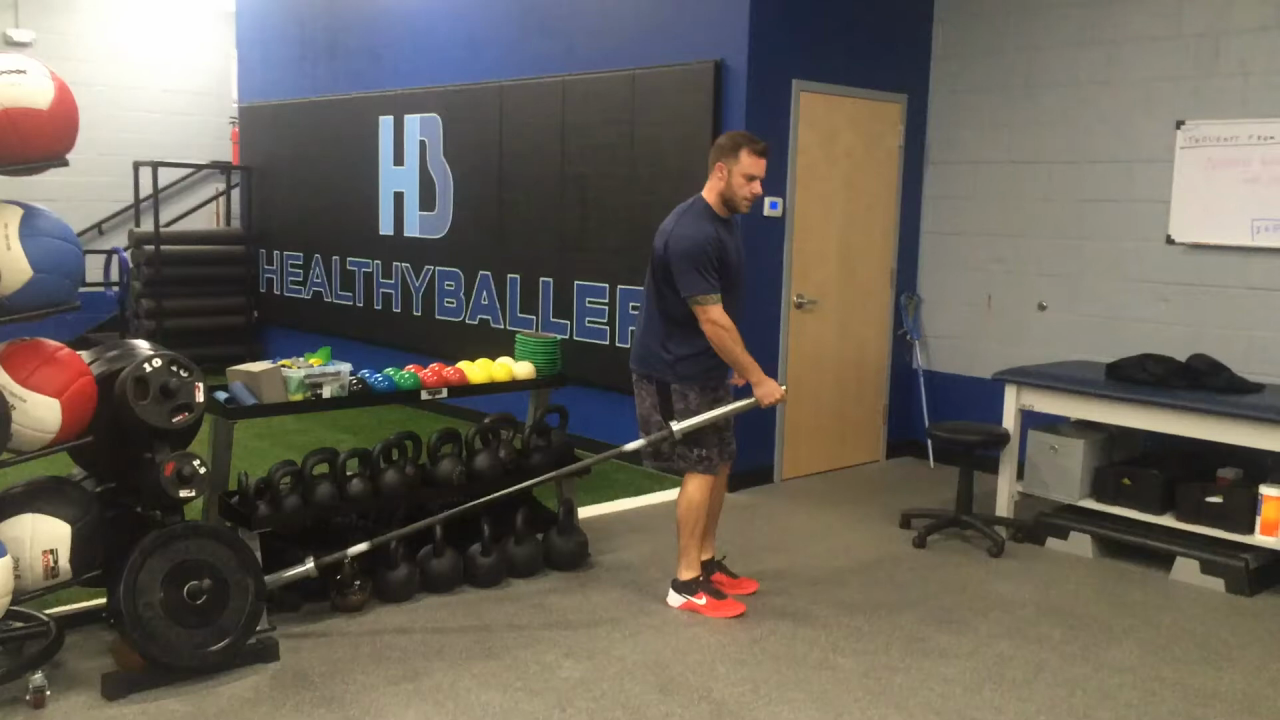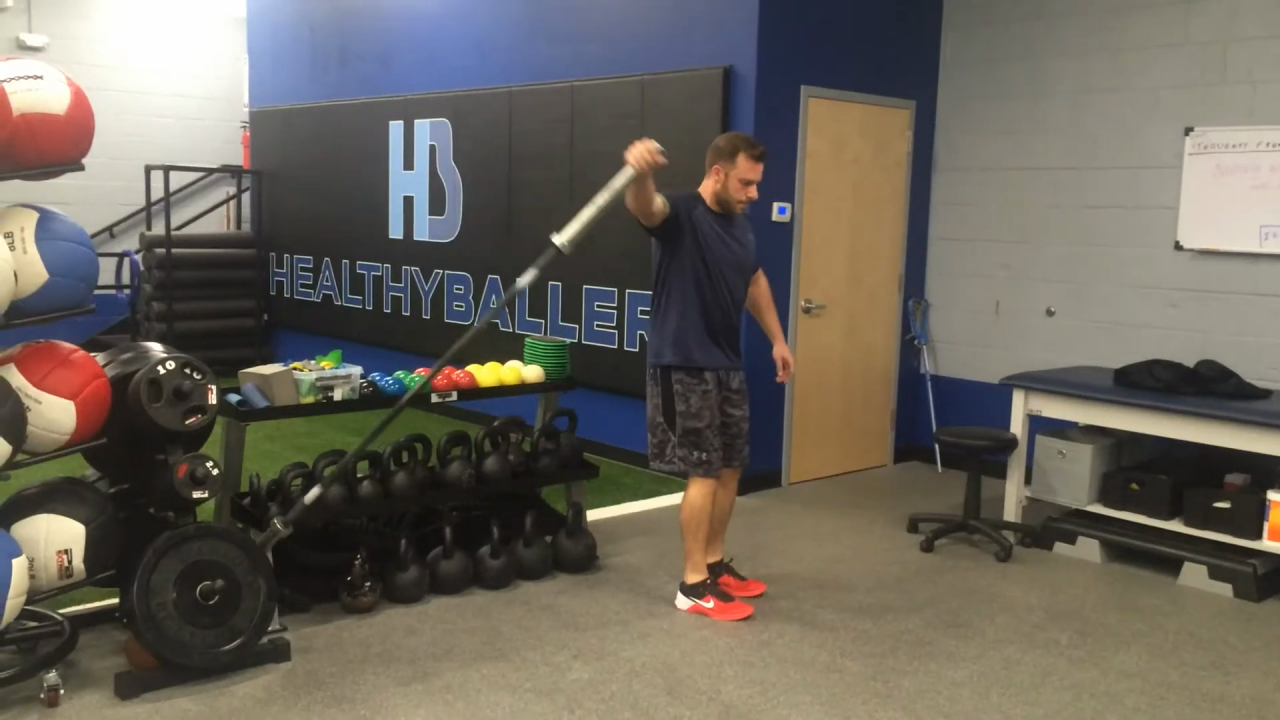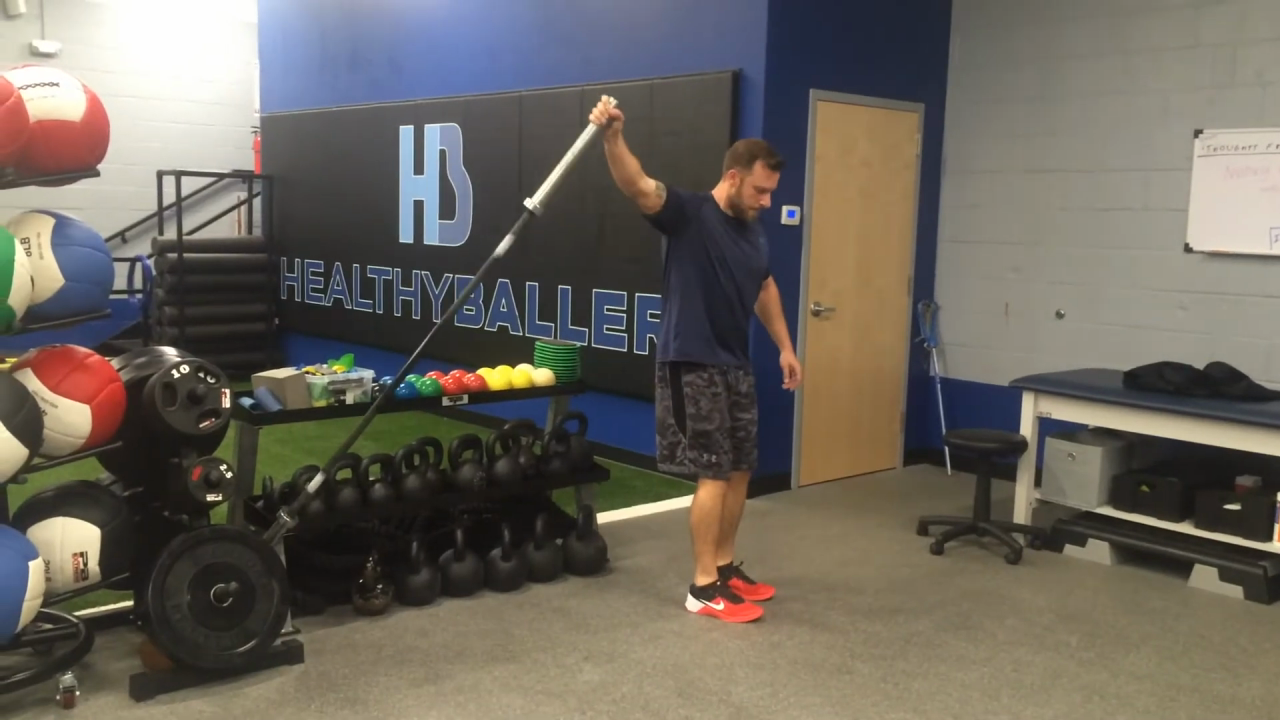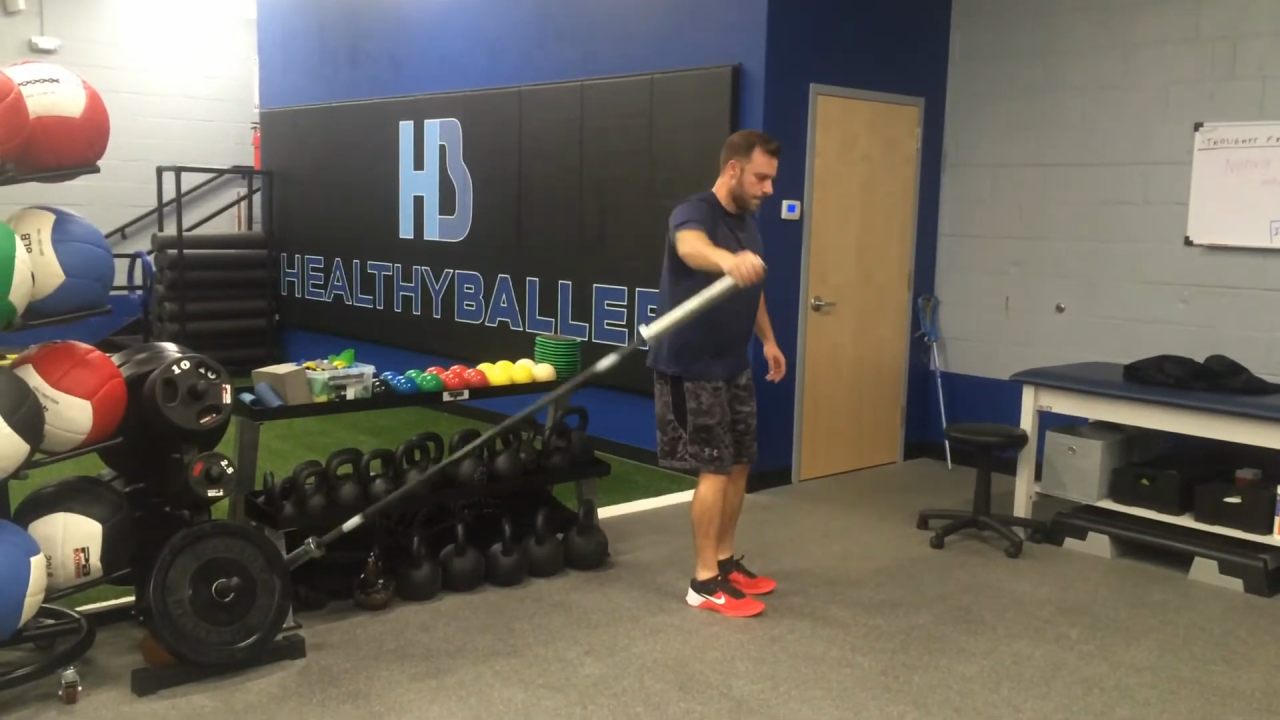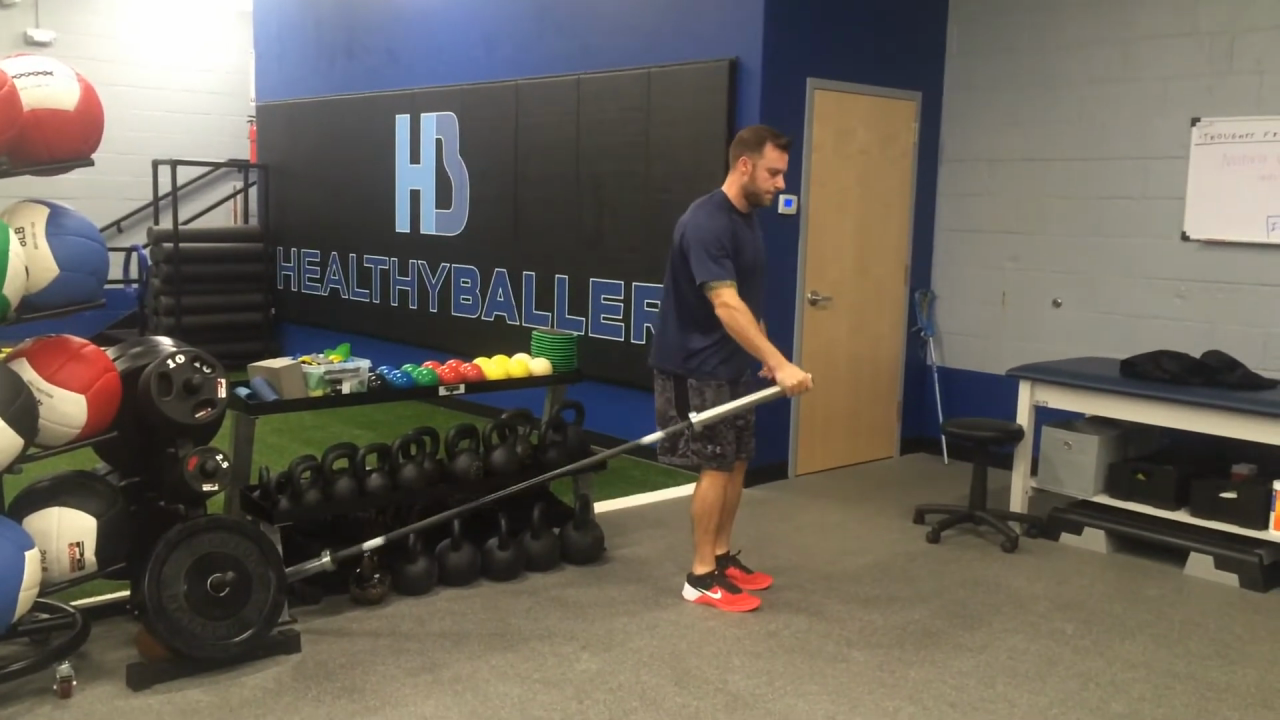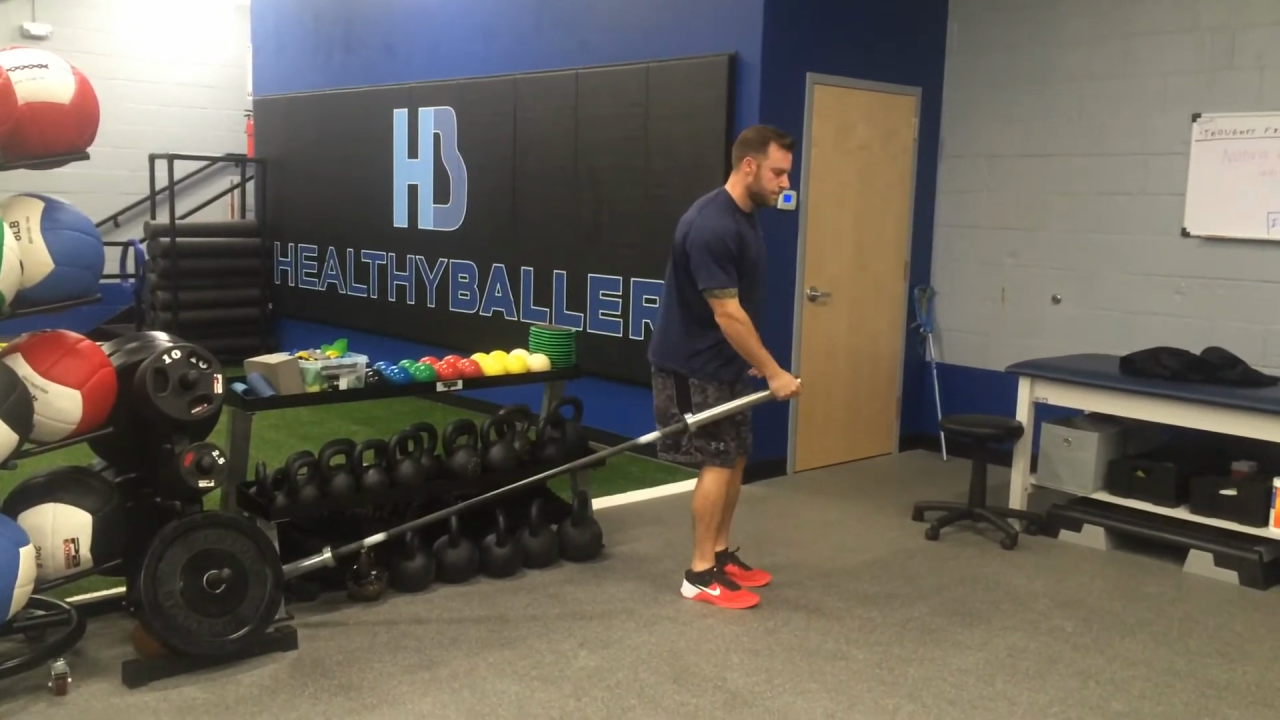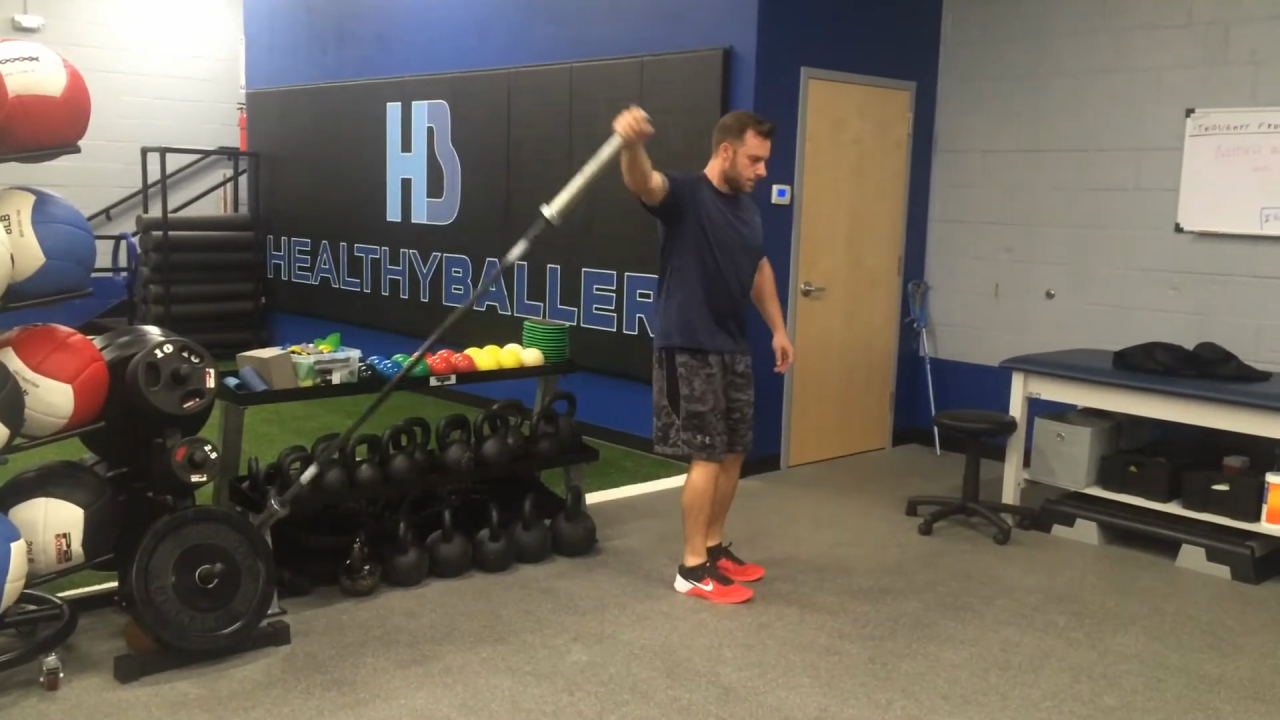
dt=0.7s
person 1, frame 1
left shoulder: (725, 220)
right shoulder: (691, 233)
right elbow: (712, 319)
left wrist: (735, 366)
right wrist: (758, 378)
left hip: (704, 365)
right hip: (671, 369)
left knee: (719, 465)
right knee: (701, 469)
left ankle: (707, 562)
right ankle: (687, 582)
person 1, frame 2
left shoulder: (739, 224)
right shoulder: (682, 214)
left elbow: (754, 282)
right elbow: (645, 208)
left wrist: (777, 340)
right wrist: (639, 171)
left hip: (726, 364)
right hip: (684, 366)
left knee: (730, 468)
right knee: (704, 472)
left ankle: (714, 564)
right ankle: (693, 585)
person 1, frame 3
left shoulder: (753, 230)
right shoulder: (688, 213)
left elbow: (764, 289)
right elbow: (637, 187)
left wrist: (785, 347)
right wrist: (612, 136)
left hip: (736, 367)
right hip: (693, 366)
left knee: (740, 472)
right knee: (714, 475)
left ankle: (724, 566)
right ankle: (703, 586)
person 1, frame 4
left shoulder: (747, 220)
right shoulder: (696, 211)
right elbow: (691, 247)
left wrist: (768, 339)
right wrist: (730, 262)
left hip: (733, 365)
right hip: (694, 367)
left knee: (738, 464)
right knee: (714, 469)
left ankle: (725, 560)
right ankle: (704, 581)
person 1, frame 5
left shoulder: (746, 218)
right shoulder: (707, 221)
right elbow: (725, 304)
left wrist: (761, 356)
right wrist: (778, 363)
left hip: (732, 365)
right hip: (697, 367)
left knee: (735, 463)
right knee: (716, 466)
left ankle: (721, 556)
right ankle: (701, 576)
person 1, frame 6
left shoulder: (744, 216)
right shoulder: (713, 224)
right elbow: (726, 313)
left wrist: (754, 358)
right wrist: (774, 372)
left hip: (724, 361)
right hip: (693, 363)
left knee: (735, 458)
right knee: (718, 462)
left ankle: (720, 553)
right ankle: (701, 573)
person 1, frame 7
left shoulder: (746, 206)
right shoulder: (685, 193)
left elbow: (759, 270)
right elbow: (641, 183)
left wrist: (778, 328)
right wrist: (633, 143)
left hip: (733, 348)
right hip: (690, 349)
left knee: (733, 453)
right knee: (707, 455)
left ankle: (714, 548)
right ankle: (693, 568)
